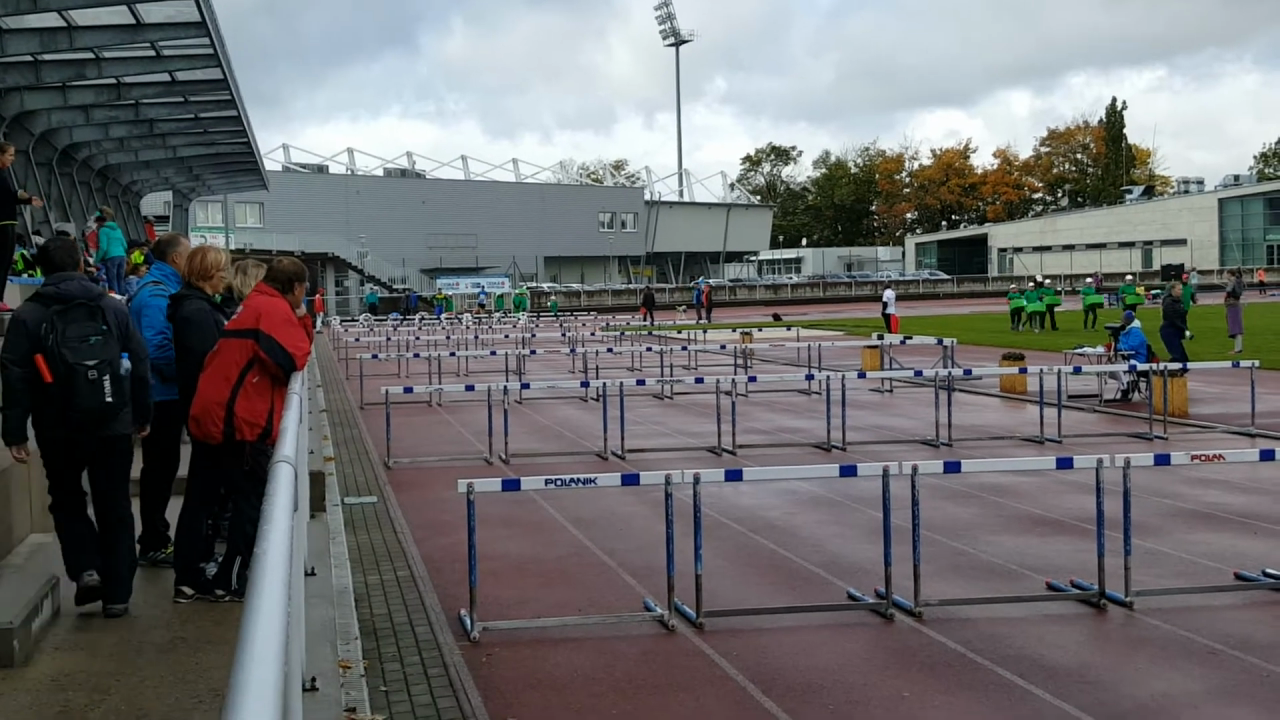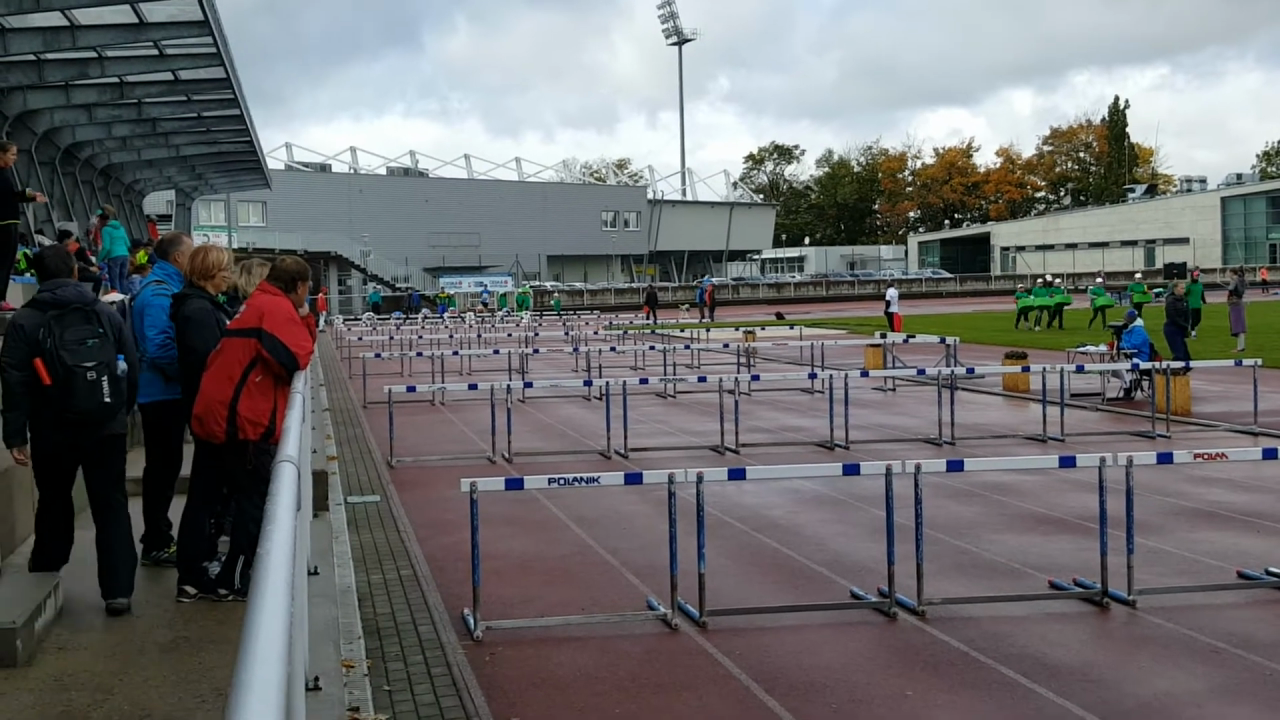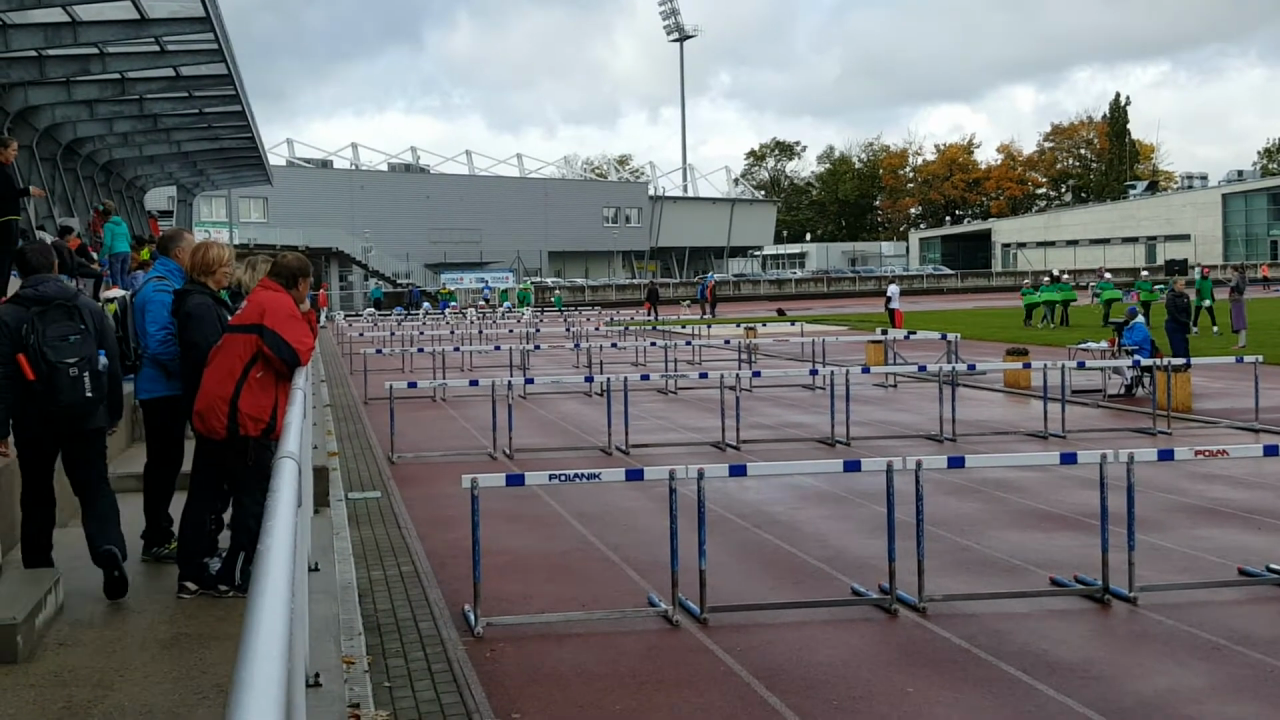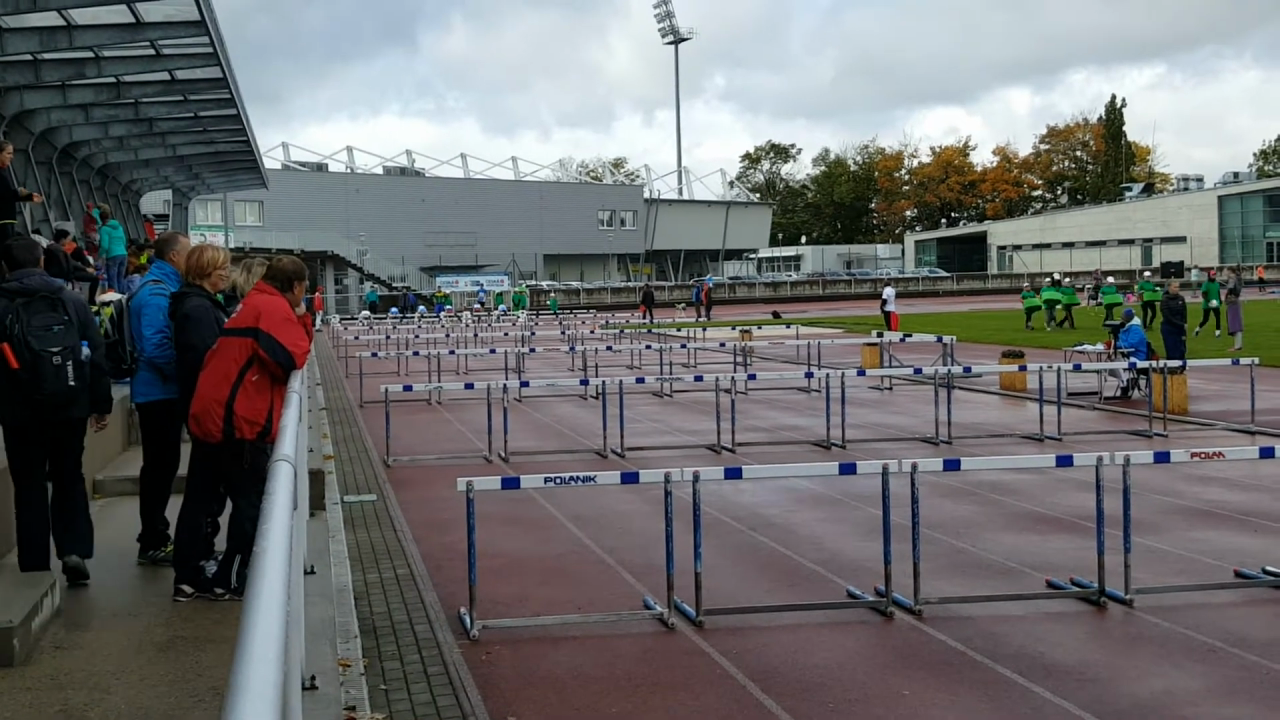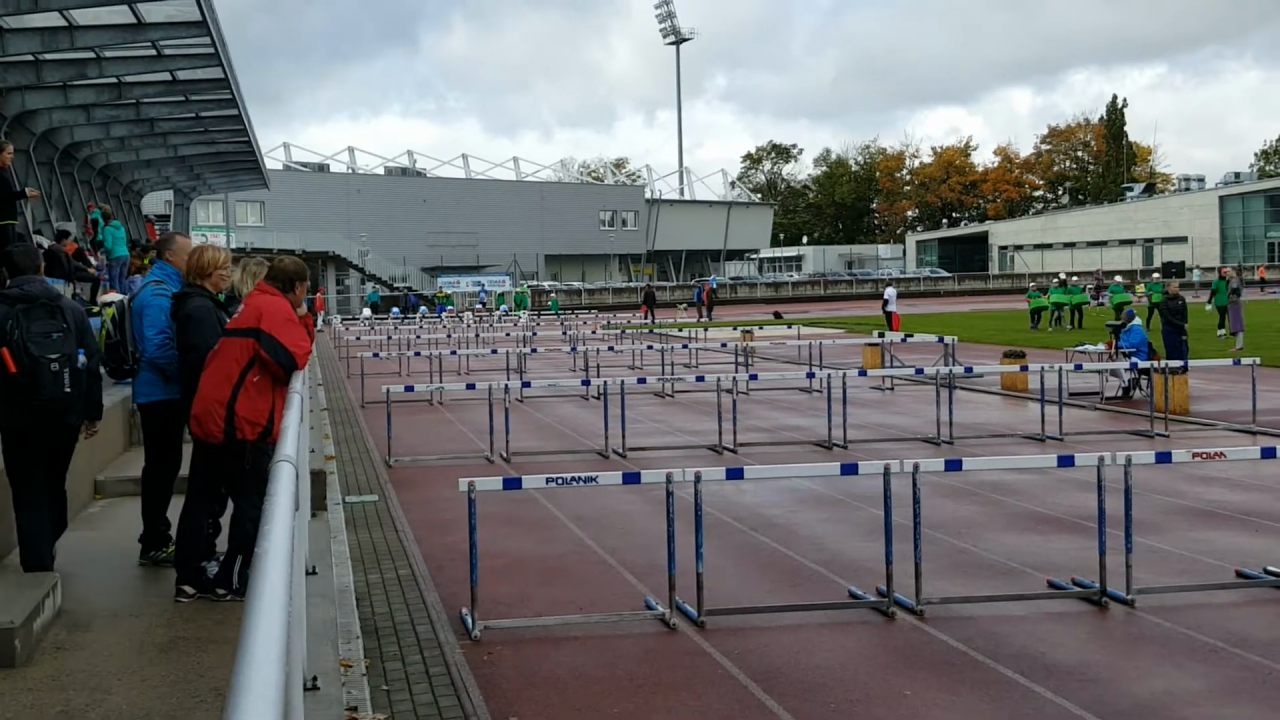
dt=0.2s
person 1, frame 1
right shoulder: (114, 308)
right elbow: (140, 367)
right wrist: (142, 416)
left hip: (57, 430)
right hip: (112, 426)
left knee: (68, 502)
right knee: (114, 507)
left ankle: (84, 571)
right ankle: (116, 594)
person 1, frame 2
right shoulder: (106, 314)
right elbow: (130, 369)
right wrist: (120, 413)
left hip: (52, 430)
right hip: (106, 427)
left knee: (54, 501)
right knee: (112, 507)
left ankle: (46, 570)
right ankle: (118, 590)
person 1, frame 3
right shoulder: (89, 307)
right elbow: (112, 363)
right wrist: (113, 411)
left hip: (35, 423)
right hip: (87, 420)
left knee: (37, 492)
right knee: (96, 492)
left ankle: (38, 564)
right ankle: (109, 550)
person 1, frame 4
right shoulder: (73, 302)
right elbow: (97, 356)
right wrist: (101, 404)
right hip: (71, 409)
left knee: (30, 490)
right knee: (69, 483)
left ankle: (37, 569)
right ankle: (74, 554)
person 1, frame 5
right shoulder: (71, 309)
right elbow: (91, 363)
right wrist: (93, 411)
right hip: (65, 413)
left knee: (29, 491)
right knee: (53, 483)
left ankle: (39, 560)
right ankle: (44, 554)
person 2, frame 1
left shoulder: (202, 306)
right shoulder: (197, 311)
right elbow: (206, 363)
left knee: (208, 486)
right knee: (203, 490)
left ankle: (199, 560)
right ankle: (189, 578)
person 2, frame 2
left shoulder: (206, 305)
right shoulder: (198, 310)
right elbow: (207, 363)
left knee: (212, 486)
right knee: (206, 489)
left ankle: (203, 559)
right ankle: (192, 577)
person 2, frame 3
left shoulder: (208, 301)
right shoulder: (200, 306)
right elbow: (209, 358)
left knee: (213, 481)
right knee: (207, 484)
left ankle: (204, 555)
right ankle: (192, 572)
person 2, frame 4
left shoulder: (205, 304)
right shoulder: (197, 308)
right elbow: (206, 361)
left knee: (209, 484)
right knee: (203, 487)
left ankle: (200, 558)
right ankle: (188, 575)
person 2, frame 5
left shoulder: (207, 304)
right shoulder: (199, 309)
right elbow: (207, 361)
left knee: (211, 485)
right knee: (205, 488)
left ankle: (202, 558)
right ankle: (190, 575)
person 3, frame 1
left shoulder: (254, 304)
right shoulder: (274, 309)
right elbow: (292, 360)
left wrist: (301, 322)
right wrist: (302, 320)
left hip: (215, 416)
right hip: (240, 421)
right knee: (252, 503)
right ankle: (230, 582)
person 3, frame 2
left shoulder: (257, 304)
right shoulder: (278, 308)
right elbow: (295, 360)
left wrist: (304, 321)
right wrist: (305, 321)
left hip: (219, 416)
right hip: (243, 420)
right knee: (254, 502)
right ankle: (233, 582)
person 3, frame 3
left shoulder: (259, 300)
right shoulder: (279, 305)
right elbow: (296, 357)
left wrist: (305, 317)
right wrist: (306, 317)
left hip: (219, 412)
right hip: (243, 417)
left knee: (239, 496)
right knee: (254, 499)
left ankle: (198, 572)
right ankle: (233, 579)
person 3, frame 4
left shoulder: (255, 303)
right shoulder: (274, 308)
left elbow: (272, 353)
right elbow: (291, 360)
left wrist: (301, 321)
right wrist: (301, 320)
left hip: (216, 415)
right hip: (239, 420)
left knee: (245, 499)
right knee: (251, 502)
left ankle: (193, 576)
right ankle: (229, 581)
person 3, frame 5
left shoulder: (257, 304)
right shoulder: (276, 309)
left elbow: (287, 354)
right elbow: (293, 360)
left wrist: (303, 321)
right wrist: (303, 321)
left hip: (218, 416)
right hip: (241, 421)
left knee: (242, 500)
right knee: (252, 503)
left ankle: (195, 576)
right ankle: (230, 582)
person 4, frame 1
left shoulder: (163, 288)
right shoulder: (158, 294)
right elbow: (158, 348)
left wrist: (183, 377)
left hip: (164, 392)
right hip: (161, 393)
left knee: (163, 465)
right knee: (160, 467)
left ankle: (156, 537)
right ankle: (152, 545)
person 4, frame 2
left shoulder: (166, 287)
right shoulder: (160, 293)
right elbow: (160, 348)
left wrist: (184, 377)
left hip: (166, 391)
right hip: (162, 392)
left knee: (166, 465)
right knee: (163, 466)
left ankle: (159, 536)
right ankle: (156, 545)
person 4, frame 3
left shoulder: (167, 283)
right shoulder: (161, 289)
right elbow: (161, 344)
left wrist: (187, 372)
left hip: (166, 387)
right hip: (163, 388)
left knee: (166, 461)
right knee: (163, 462)
left ankle: (160, 532)
right ankle: (156, 541)
person 4, frame 4
left shoulder: (164, 287)
right shoulder: (158, 293)
right elbow: (157, 348)
left hip: (163, 390)
right hip: (160, 392)
left knee: (163, 464)
right knee: (160, 465)
left ankle: (156, 536)
right ankle: (152, 544)
person 4, frame 5
left shoulder: (167, 287)
right shoulder: (159, 293)
right elbow: (159, 348)
left wrist: (185, 377)
left hip: (165, 391)
right hip: (161, 392)
left knee: (164, 464)
right knee: (161, 466)
left ankle: (157, 536)
right ankle: (154, 544)
